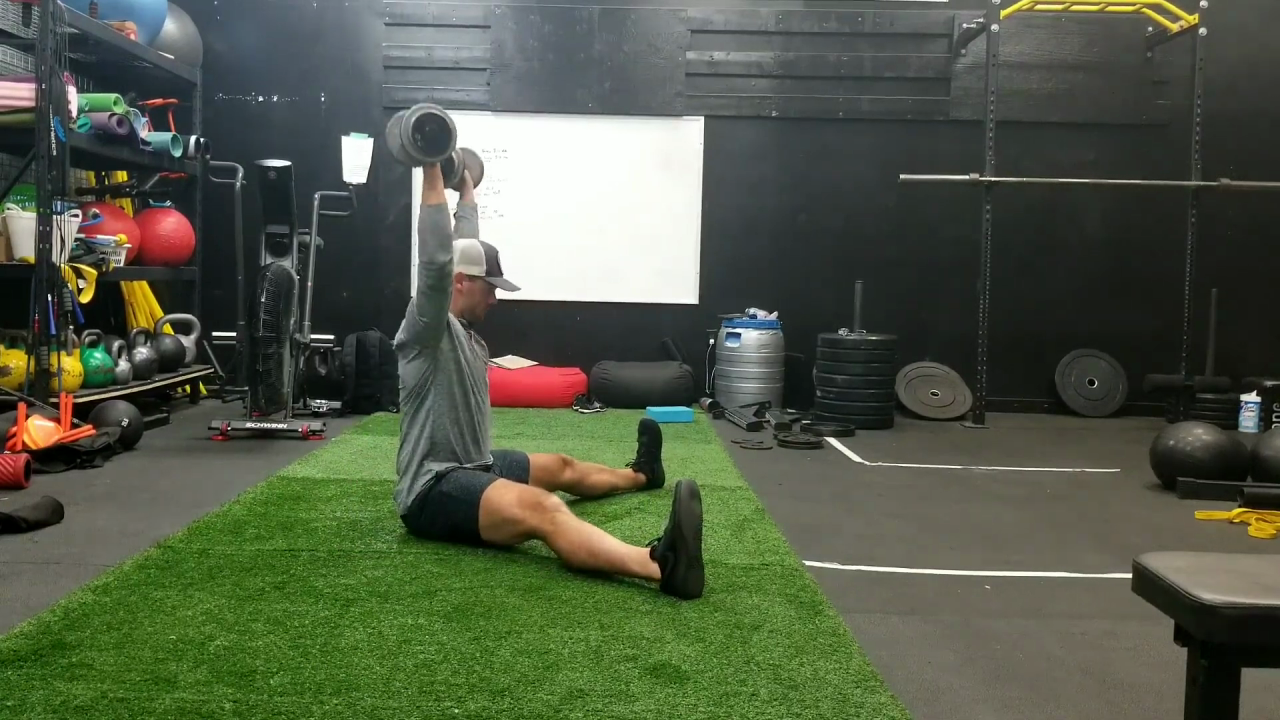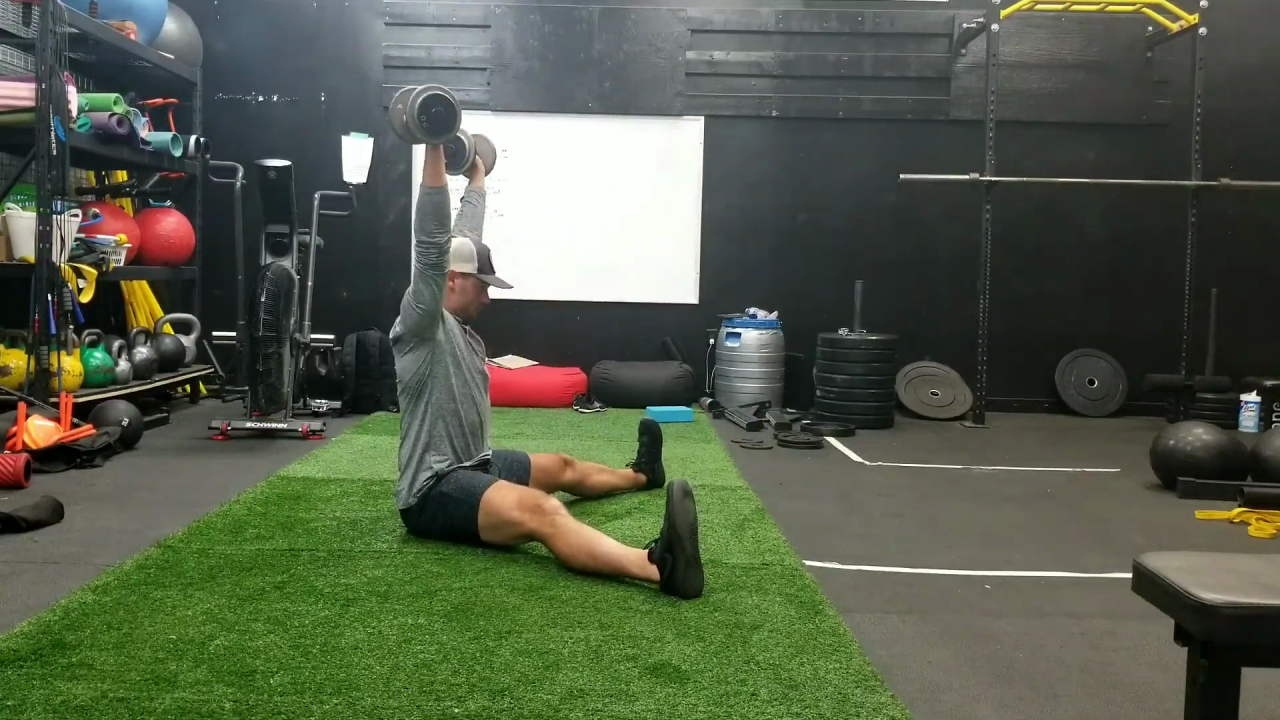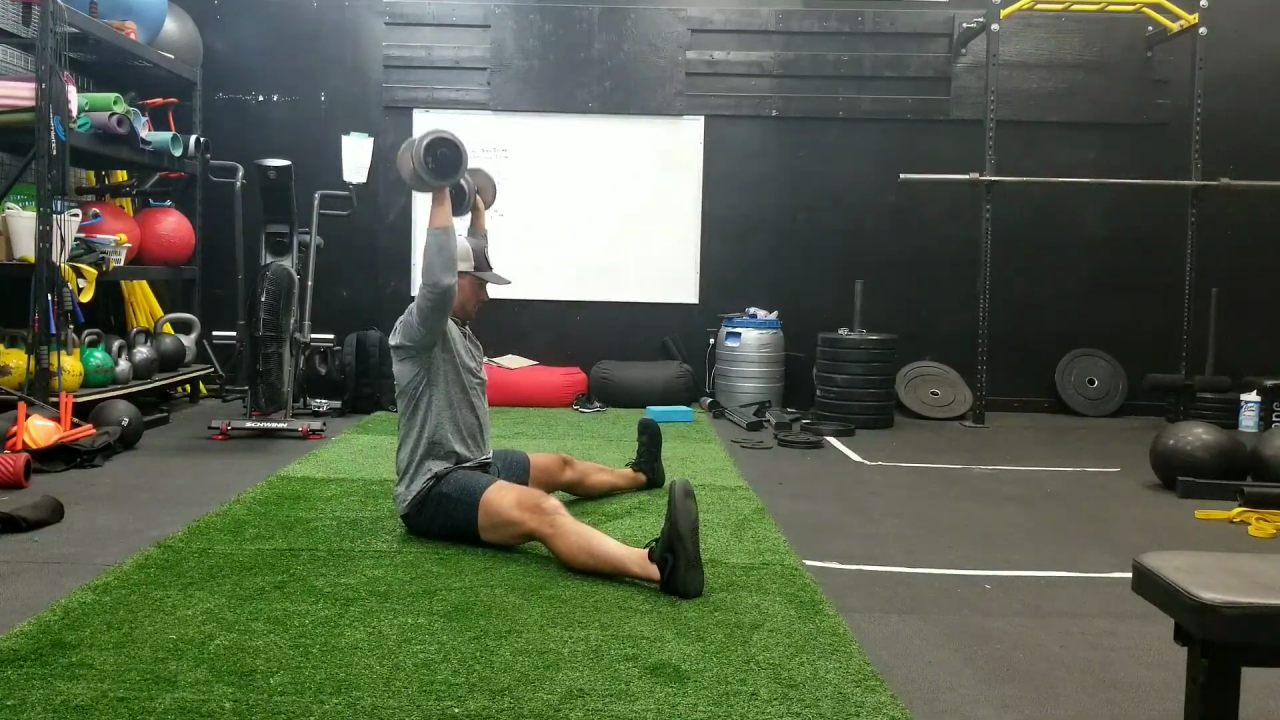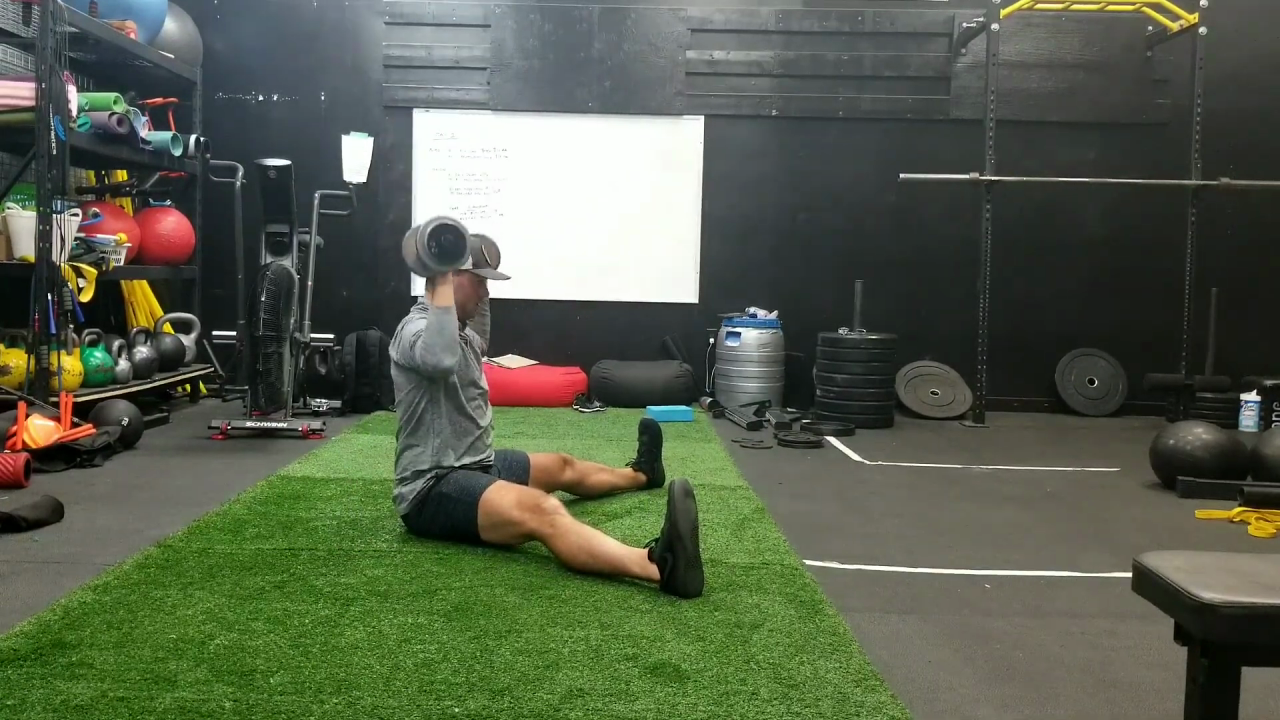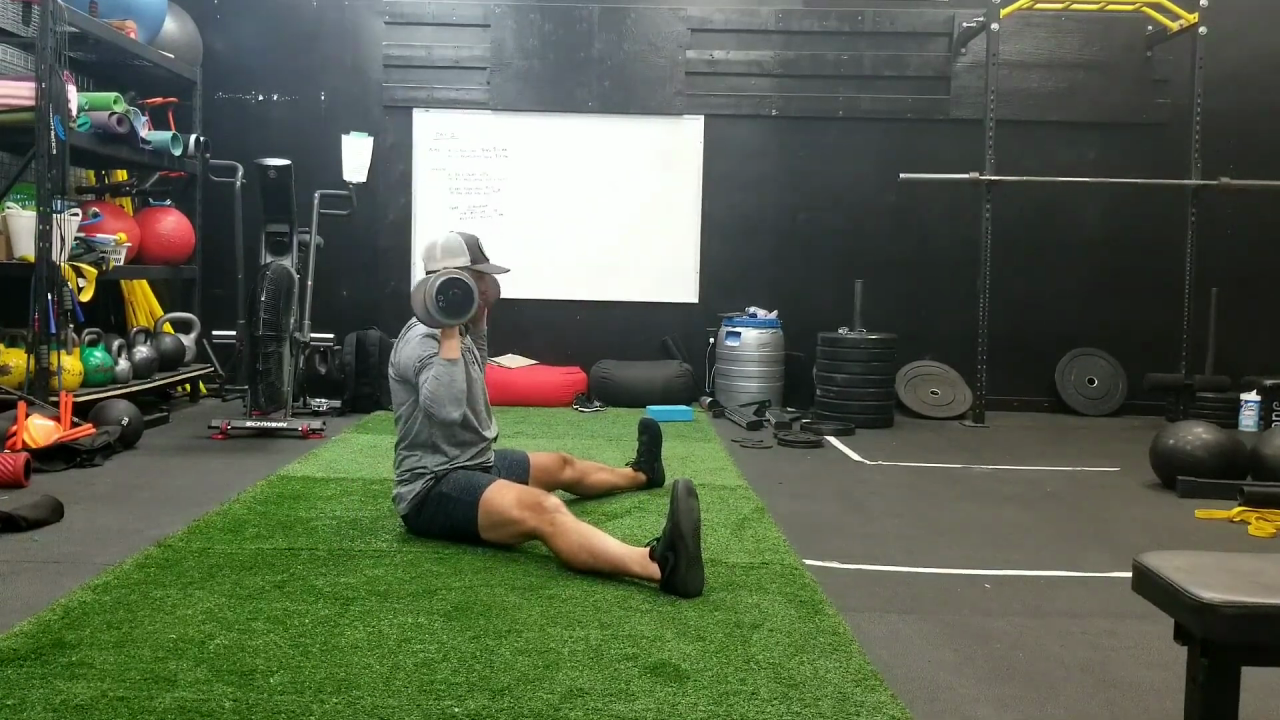
dt=0.4s
person 1, frame 1
left shoulder: (457, 324)
right shoulder: (428, 327)
left elbow: (463, 246)
right elbow: (436, 260)
left wrist: (466, 189)
right wrist: (432, 172)
left hip: (472, 467)
right hip: (434, 489)
left knee: (562, 467)
right knee: (541, 509)
left ankle: (640, 475)
right ankle: (661, 565)
person 1, frame 2
left shoulder: (452, 323)
right shoulder: (421, 324)
left elbow: (464, 237)
right elbow: (433, 241)
left wrist: (478, 176)
right wrist: (434, 148)
left hip: (472, 466)
right hip: (435, 490)
left knee: (563, 468)
right knee: (540, 512)
left ankle: (641, 474)
right ankle: (659, 566)
person 1, frame 3
left shoulder: (452, 324)
right shoulder: (419, 328)
left elbow: (469, 259)
right elbow: (438, 282)
left wrist: (477, 213)
right wrist: (440, 194)
left hip: (472, 465)
right hip: (433, 489)
left knee: (561, 466)
right knee: (539, 510)
left ankle: (640, 474)
right ankle: (658, 565)
person 1, frame 4
left shoulder: (455, 327)
right shoulder: (418, 330)
left elbow: (477, 343)
right elbow: (442, 361)
right wrist: (443, 277)
left hip: (473, 464)
right hip: (433, 489)
left knee: (561, 467)
right knee: (540, 511)
left ankle: (640, 474)
right ankle: (658, 565)
person 1, frame 5
left shoulder: (448, 331)
right shoulder: (422, 341)
right elbow: (447, 408)
left wrist: (477, 318)
right wrist: (449, 332)
right hip: (432, 489)
left knee: (561, 466)
right knee: (542, 510)
left ankle: (640, 474)
right ankle: (659, 565)
